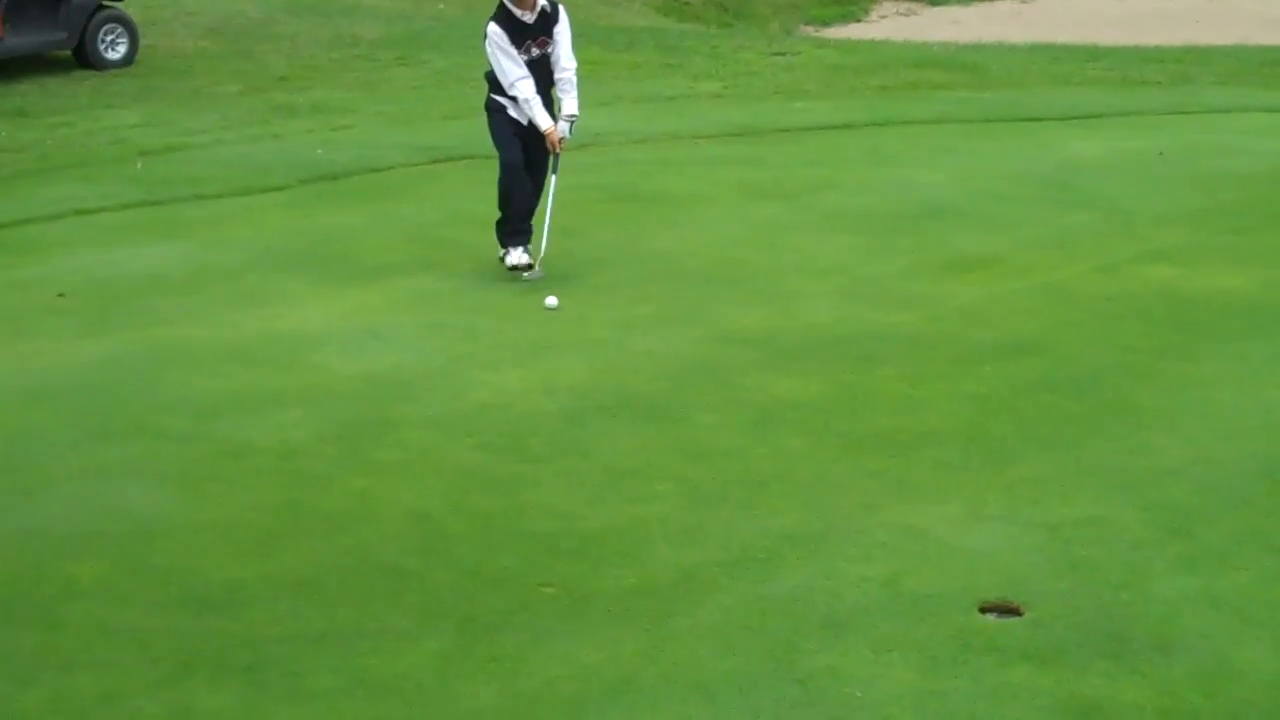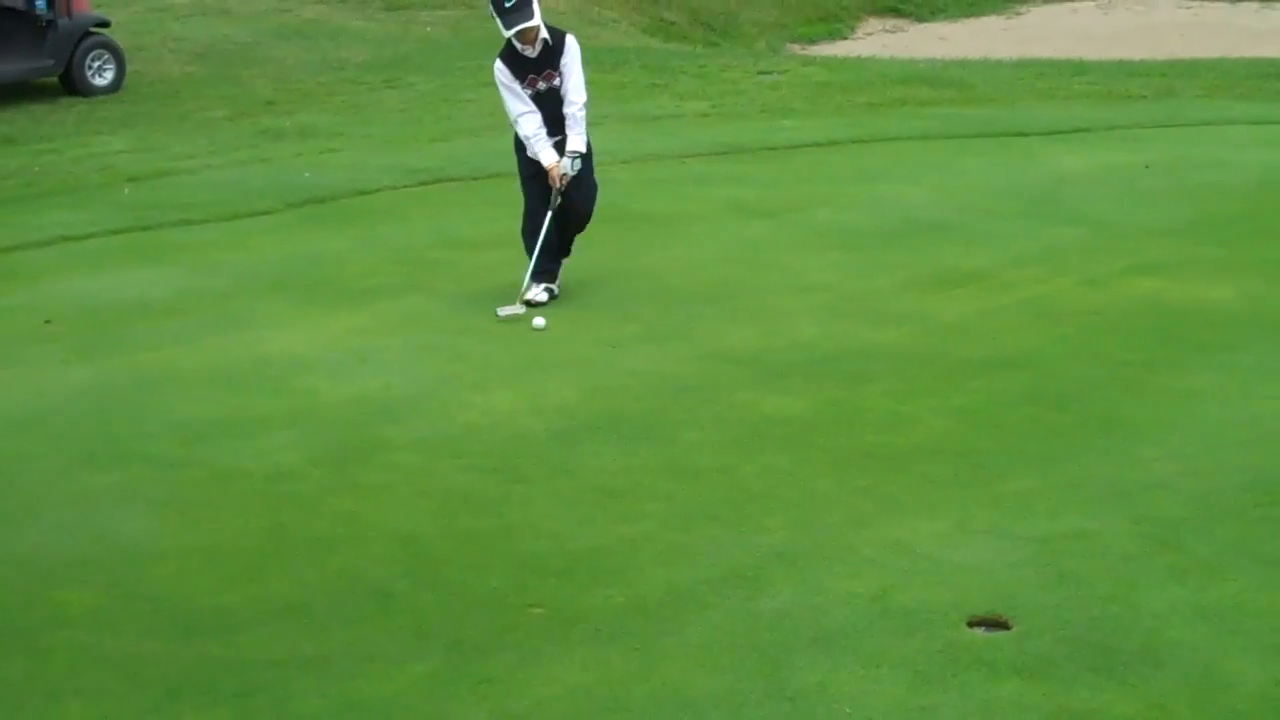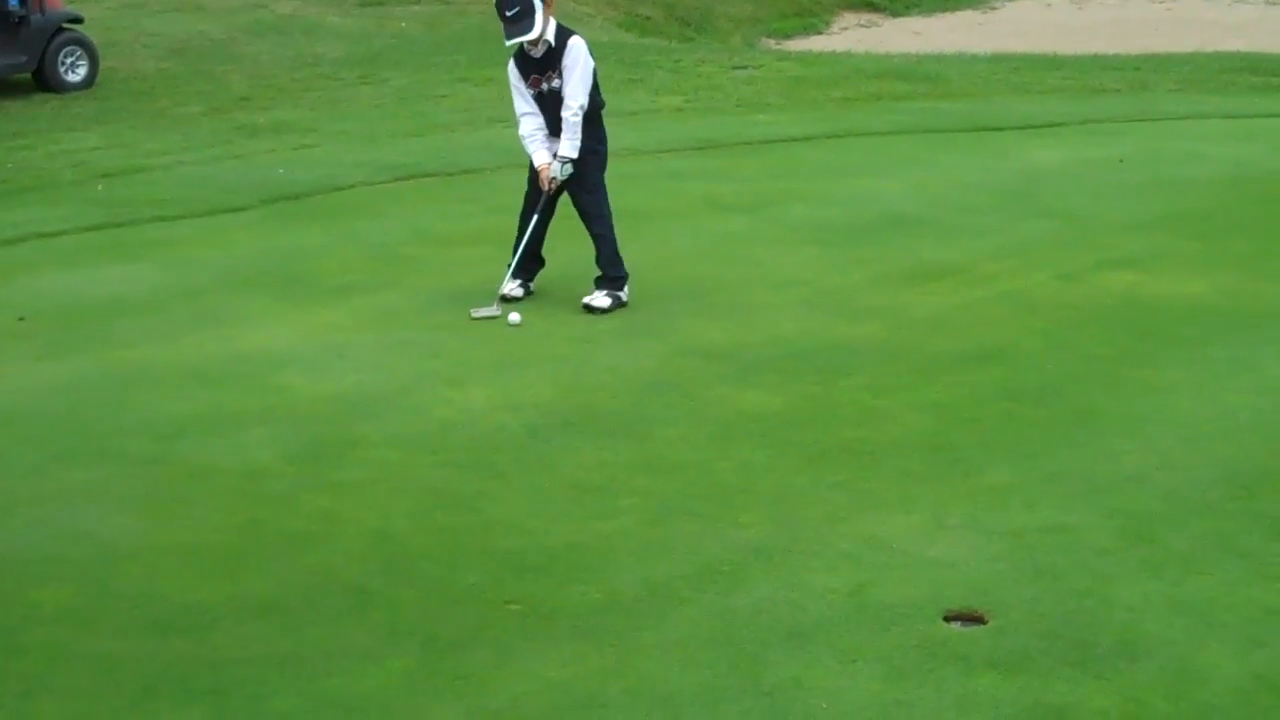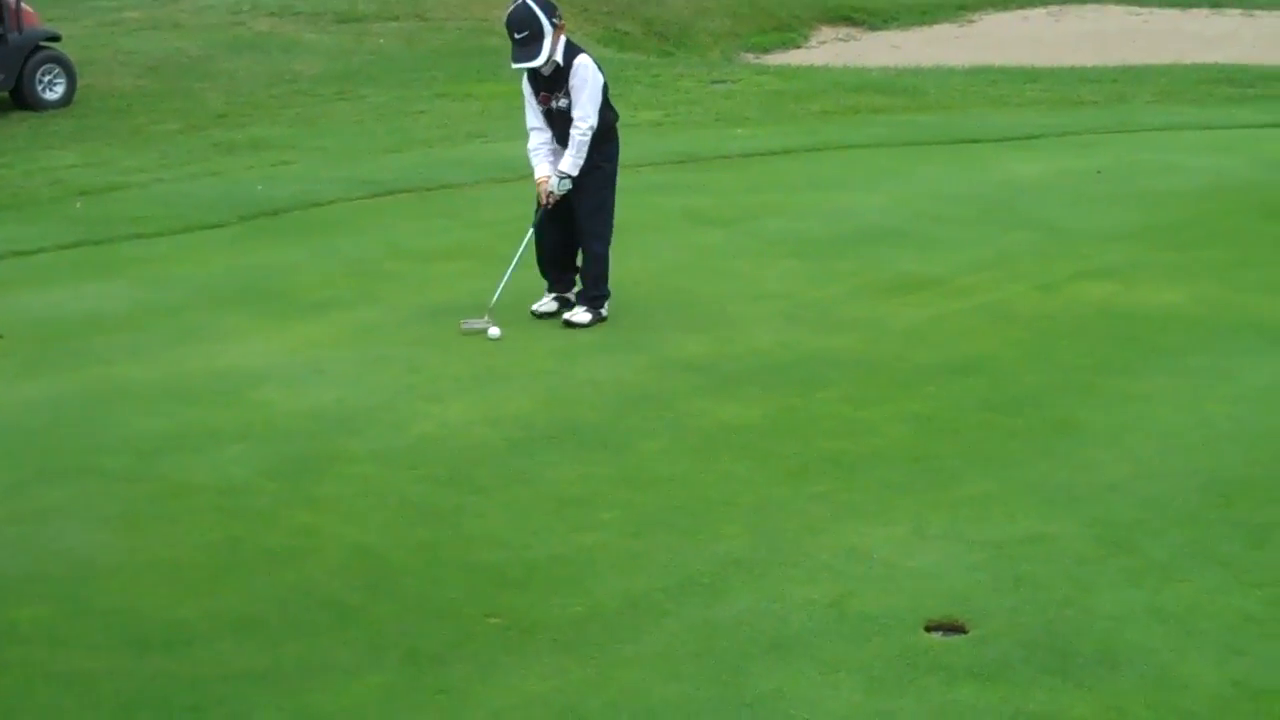
dt=0.4s
person 1, frame 1
right shoulder: (498, 29)
left elbow: (565, 67)
right elbow: (518, 82)
left wrist: (567, 115)
right wrist: (546, 125)
left hip: (540, 106)
right hip: (506, 107)
left knee: (533, 178)
right knee: (513, 168)
left ankle: (512, 240)
right ankle: (515, 239)
person 1, frame 2
left shoulder: (565, 44)
right shoulder: (504, 65)
left elbow: (575, 102)
right elbow: (525, 117)
left wrist: (572, 153)
right wrist: (548, 159)
left hip: (571, 138)
right hip: (532, 144)
left knee: (582, 201)
right knee: (538, 210)
left ankle: (557, 247)
right ankle: (543, 277)
person 1, frame 3
left shoulder: (572, 46)
right shoulder: (518, 63)
left elbow: (575, 107)
right elbow: (528, 116)
left wrist: (564, 157)
right wrist: (542, 160)
left hip: (584, 141)
right hip: (547, 143)
left knee: (593, 209)
right knee: (533, 209)
left ankle: (614, 284)
right ankle: (522, 274)
person 1, frame 4
left shoulder: (580, 64)
right shoulder: (531, 76)
left elbow: (584, 127)
right elbow: (538, 129)
left wrist: (565, 173)
right wrist: (543, 174)
left hip: (595, 155)
right hip: (563, 156)
left knee: (591, 227)
right knee: (550, 224)
left ankle: (594, 300)
right ankle: (561, 288)
